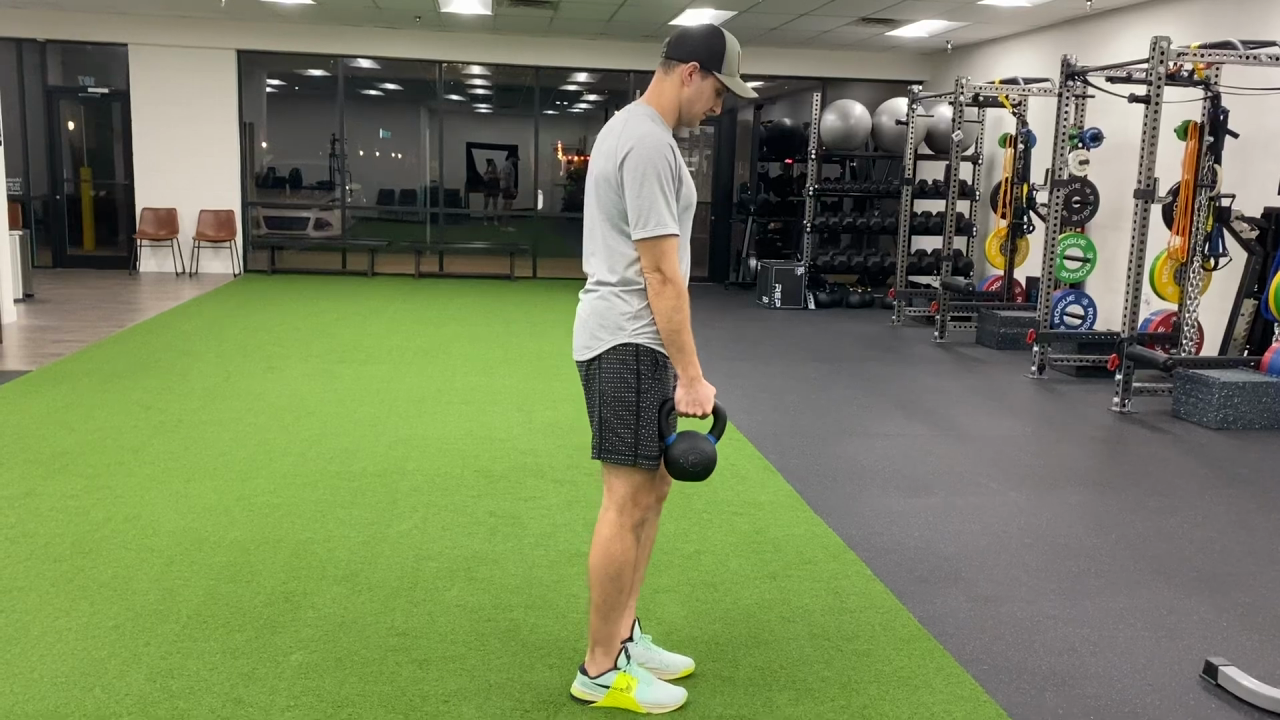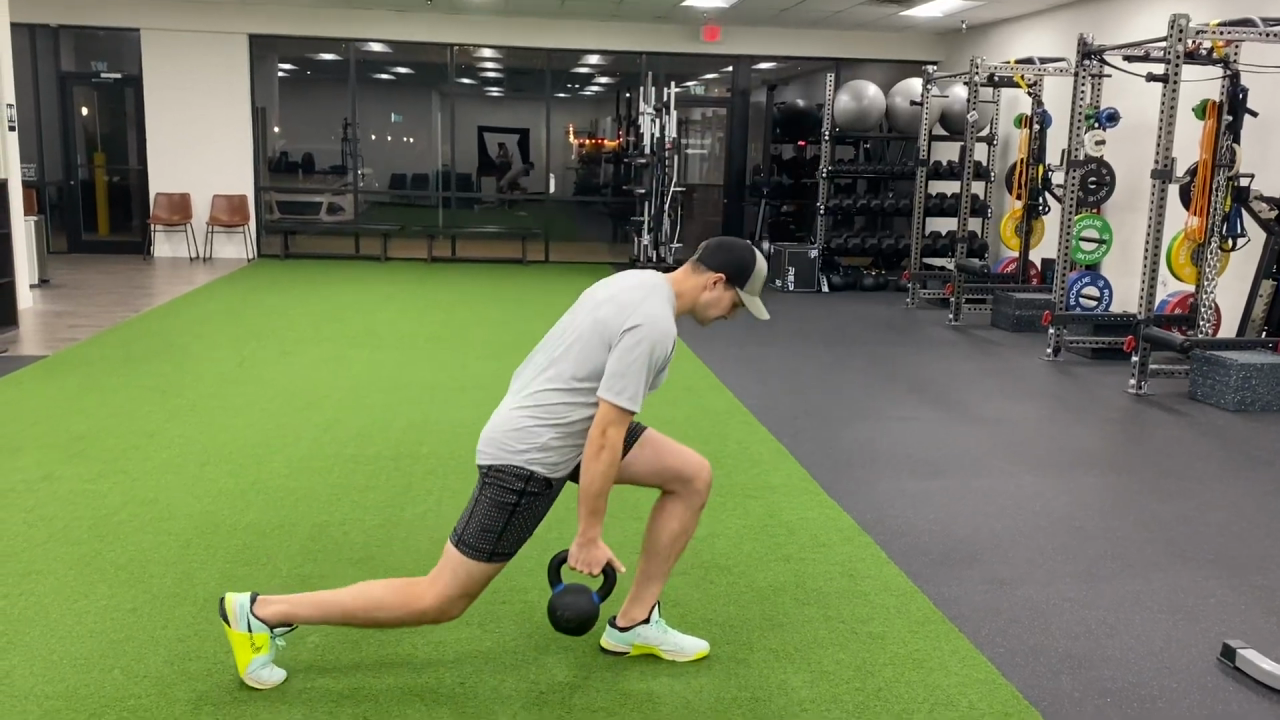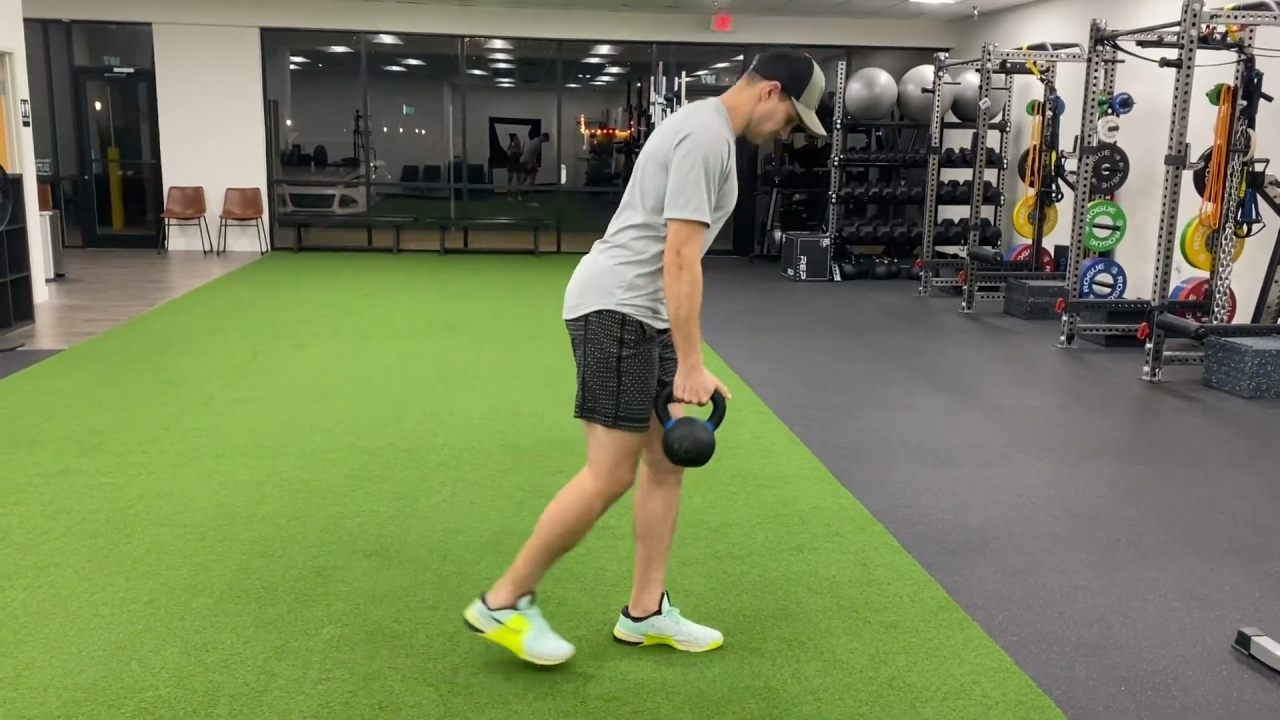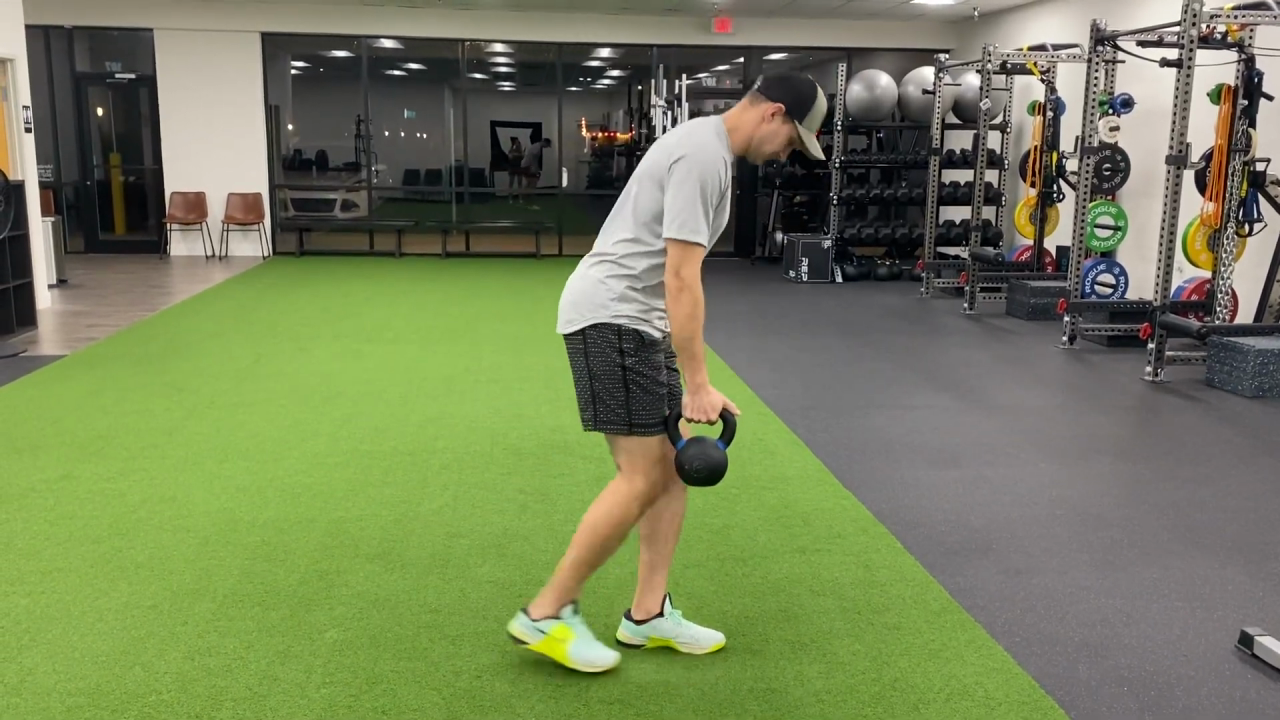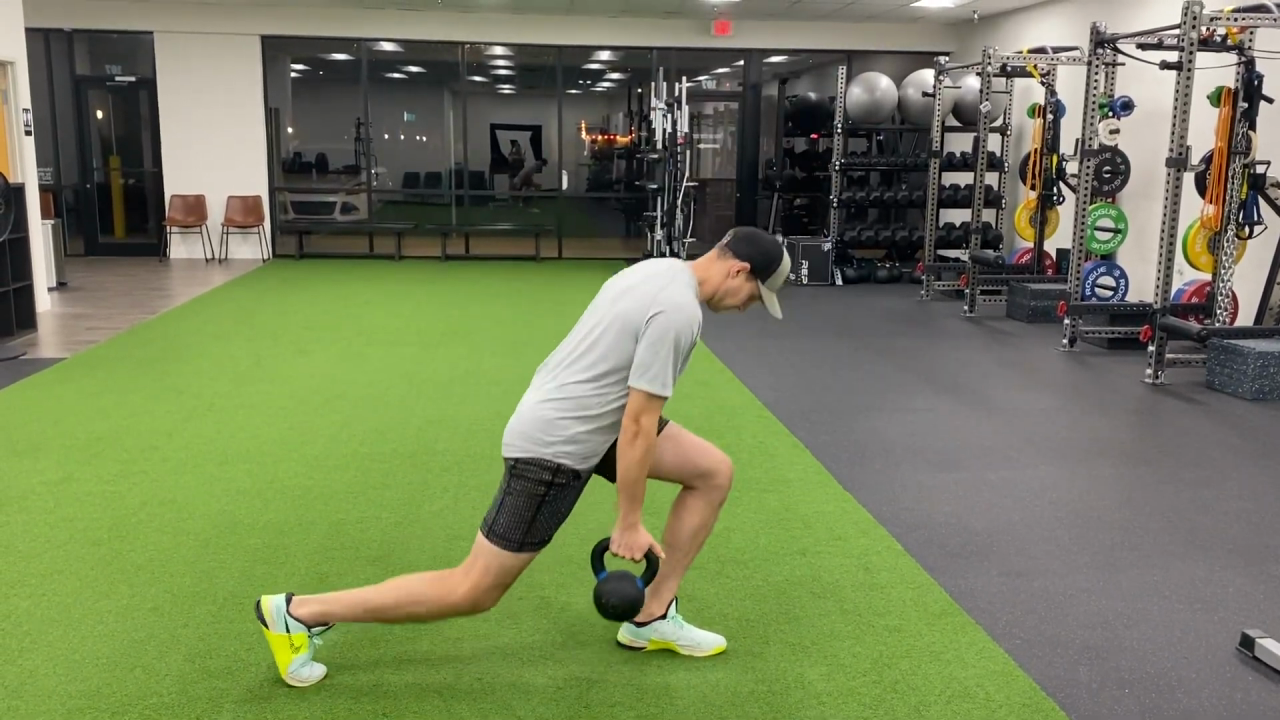
dt=1s
person 1, frame 1
left shoulder: (630, 128)
right shoulder: (649, 143)
right elbow: (662, 274)
right wrist: (691, 376)
left hip: (627, 336)
right hip: (629, 343)
left knee: (647, 495)
right knee: (628, 506)
left ankle: (623, 639)
person 1, frame 2
left shoulder: (637, 281)
right shoulder: (653, 328)
right elbow: (606, 437)
right wrist: (590, 536)
left hip: (541, 428)
right hip: (532, 453)
left knee: (693, 477)
right knee: (442, 597)
left ankle: (634, 623)
right ankle: (260, 615)
person 1, frame 3
left shoulder: (700, 126)
right shoulder: (707, 138)
right elbow: (681, 258)
right wrist: (691, 366)
left hip: (639, 311)
right hip: (617, 309)
left knee: (665, 461)
right knee: (611, 474)
left ankle: (645, 613)
right ankle: (502, 601)
person 1, frame 4
left shoulder: (708, 143)
right shoulder: (703, 156)
right elbow: (682, 275)
right wrist: (696, 386)
left hip: (631, 315)
right hip: (611, 316)
left knee: (674, 464)
right knee: (644, 478)
left ankle: (647, 614)
right ankle: (547, 612)
person 1, frame 5
left shoulder: (659, 271)
right shoulder: (678, 310)
right elbow: (638, 424)
right wrist: (628, 526)
left hip: (583, 423)
right hip: (555, 445)
left knee: (714, 472)
right knee: (473, 592)
left ankle: (653, 617)
right ankle: (297, 615)
